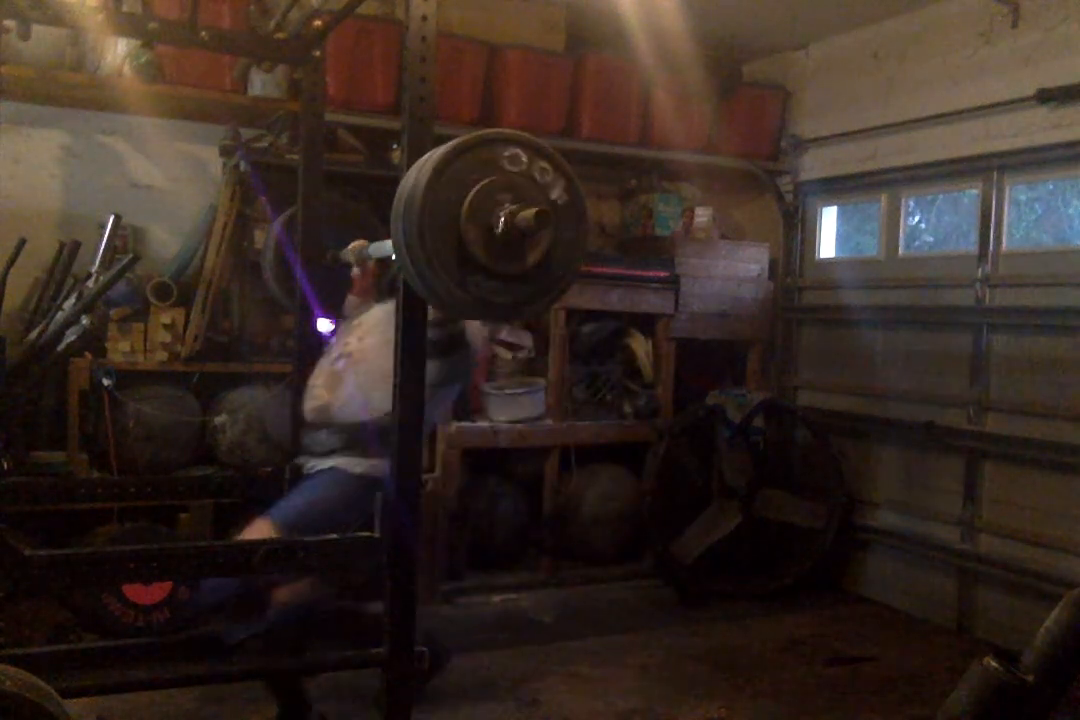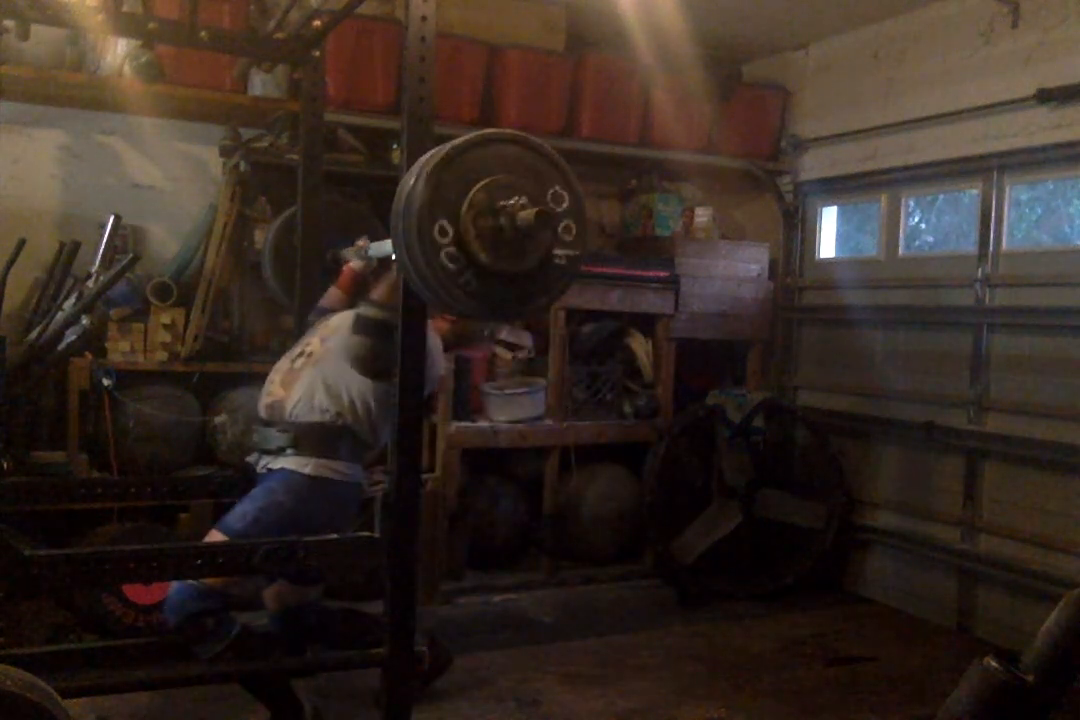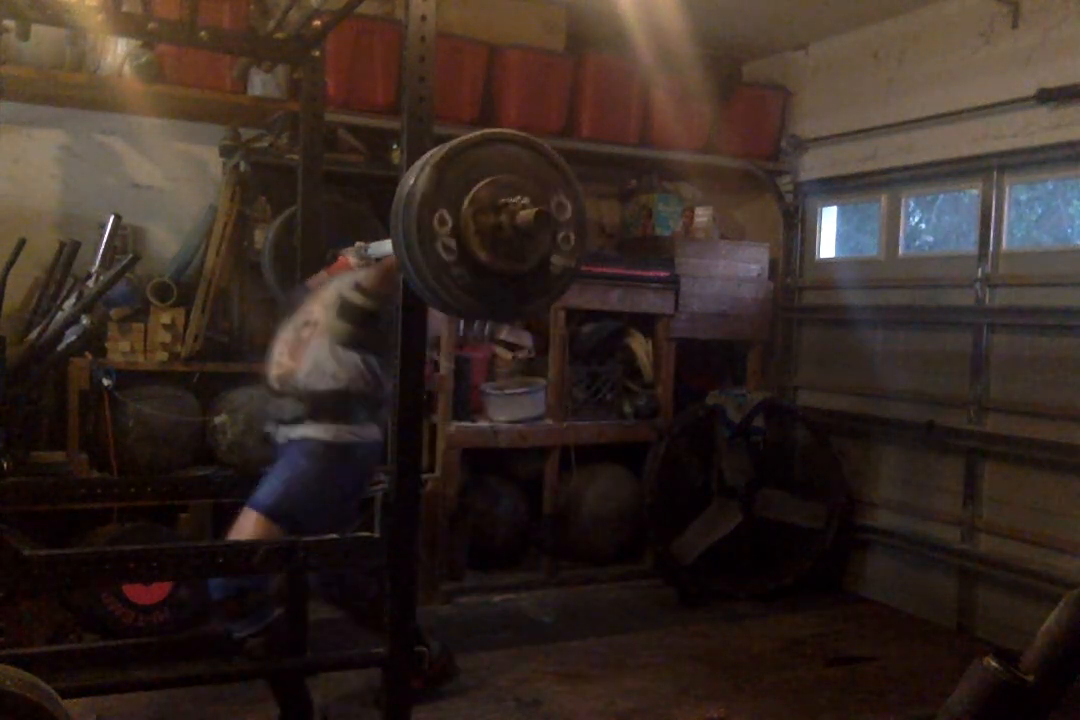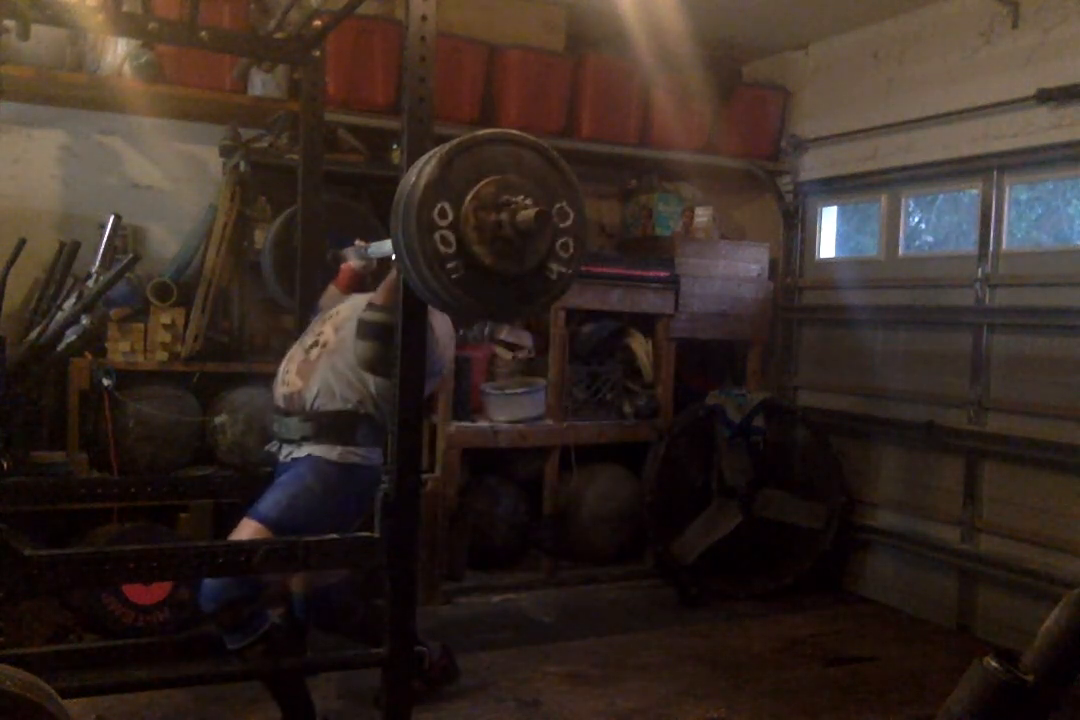
dt=0.7s
person 1, frame 1
left shoulder: (458, 327)
right shoulder: (396, 307)
left elbow: (439, 338)
right elbow: (351, 339)
right wrist: (363, 284)
left hip: (355, 474)
right hip: (332, 469)
left knee: (223, 586)
right knee: (288, 606)
person 1, frame 2
left shoulder: (418, 342)
right shoulder: (397, 327)
left elbow: (366, 350)
right elbow: (322, 329)
left wrist: (405, 270)
right wrist: (352, 272)
left hip: (309, 477)
right hip: (297, 474)
left knee: (188, 604)
right knee: (294, 619)
right ankle: (415, 652)
person 1, frame 3
right shoulder: (369, 275)
left elbow: (349, 327)
right elbow: (313, 301)
left wrist: (394, 261)
right wrist: (347, 263)
left hip: (330, 441)
right hip: (309, 437)
left knee: (234, 578)
right knee: (331, 573)
right ankle: (426, 656)
person 1, frame 4
left shoulder: (428, 320)
right shoulder: (373, 299)
left elbow: (373, 350)
right elbow: (324, 328)
left wrist: (404, 271)
right wrist: (351, 272)
left hip: (334, 463)
right hip: (306, 457)
left knee: (225, 589)
right knee: (317, 603)
right ankle: (427, 659)
